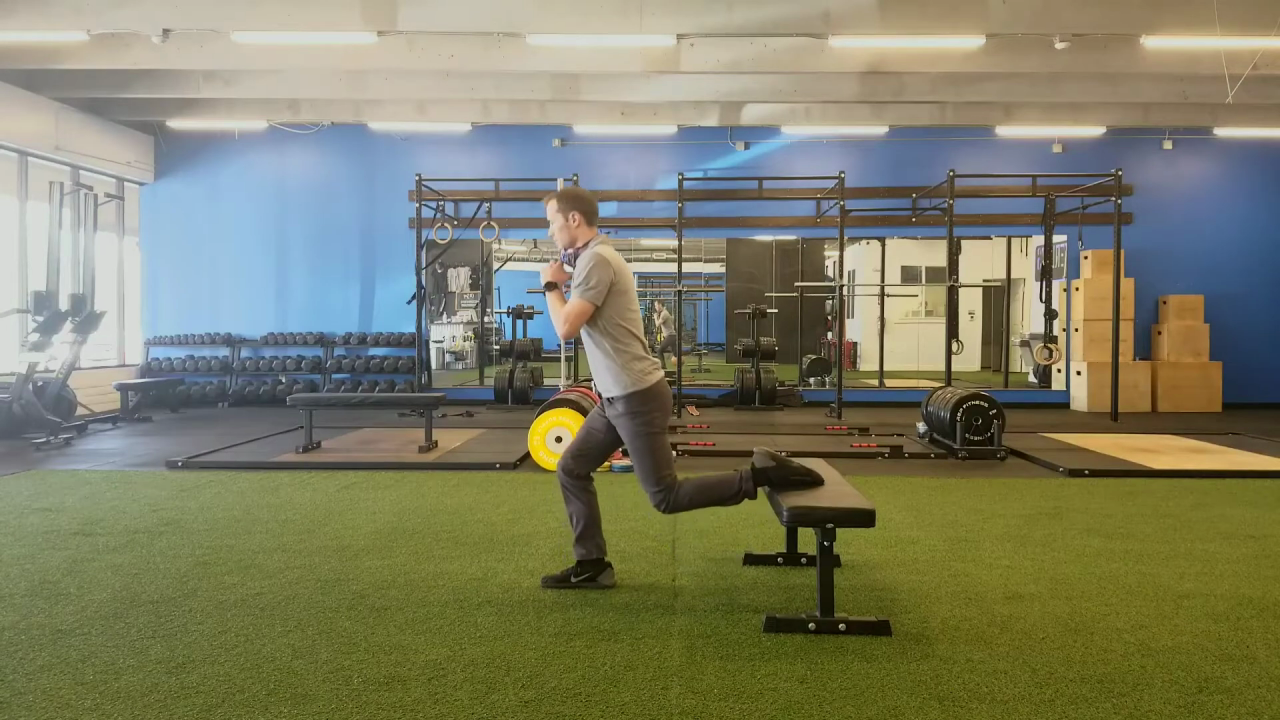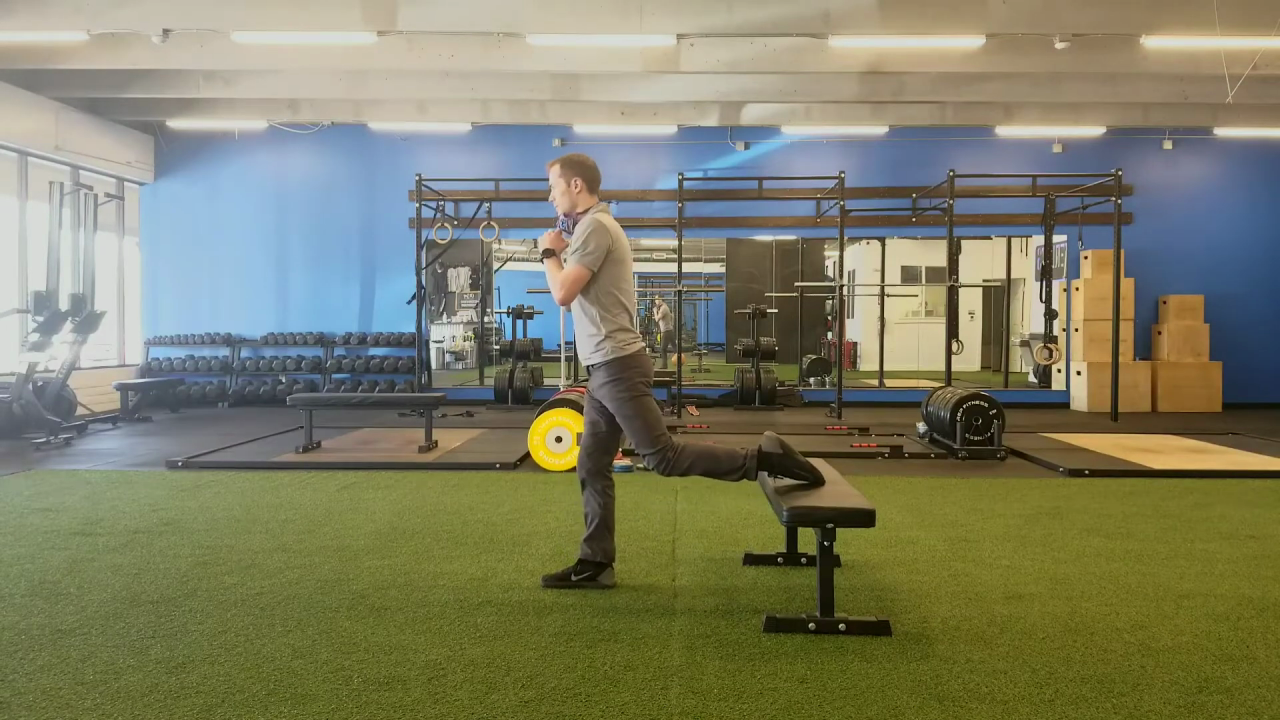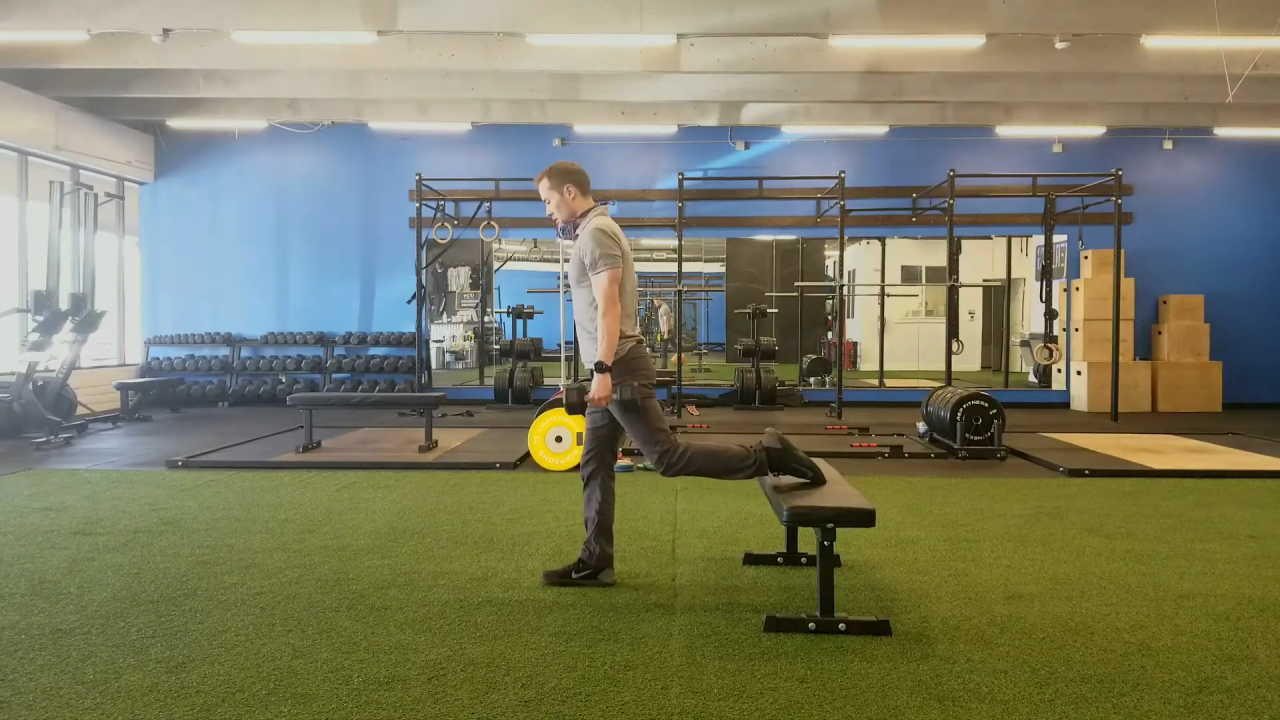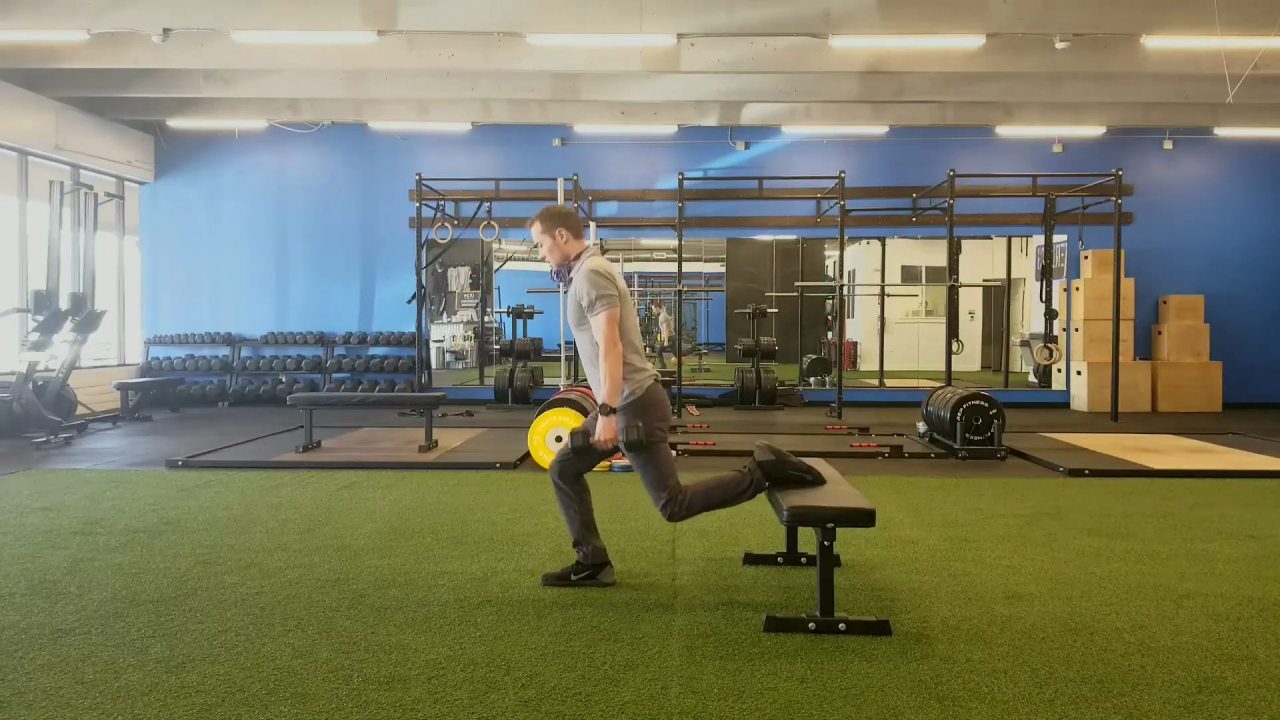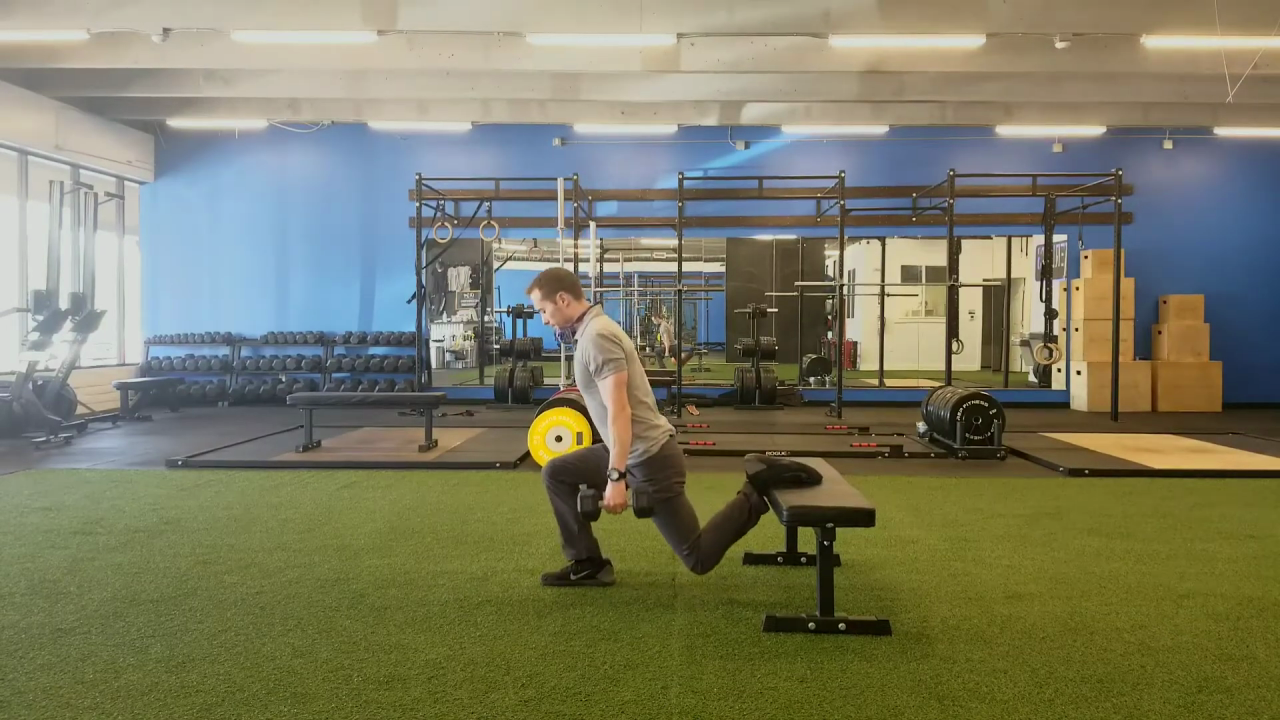
dt=0.5s
person 1, frame 1
left shoulder: (596, 259)
right shoulder: (595, 257)
left elbow: (567, 329)
right elbow: (578, 324)
left wrist: (551, 287)
right wrist: (564, 284)
left hip: (637, 396)
right hip: (617, 396)
left knee: (665, 496)
right knee: (572, 468)
left ankle: (758, 474)
right ankle: (591, 566)
person 1, frame 2
left shoulder: (594, 226)
right shoulder: (594, 226)
left elbow: (563, 294)
left wrist: (549, 253)
right wrist: (562, 252)
left hip: (617, 366)
right hip: (605, 368)
left knee: (664, 456)
right knee: (591, 468)
left ankle: (763, 457)
right ankle: (595, 564)
person 1, frame 3
left shoulder: (597, 231)
right shoulder: (593, 232)
left elbow: (609, 306)
left wrist: (603, 370)
right wrist: (602, 371)
left hip: (619, 367)
right hip: (611, 368)
left knee: (668, 456)
right knee: (595, 466)
left ankle: (767, 455)
right ankle: (595, 563)
person 1, frame 4
left shoulder: (590, 274)
right shoulder: (588, 271)
left elbow: (610, 348)
left wrist: (606, 412)
right wrist: (606, 409)
left hip: (633, 404)
right hip: (622, 401)
left knee: (672, 503)
right knee: (564, 468)
left ankle: (762, 470)
right ankle: (592, 563)
person 1, frame 5
left shoulder: (597, 337)
right shoulder: (595, 330)
left elbow: (619, 410)
left wrist: (615, 478)
right wrist: (616, 466)
left hip: (647, 459)
right hip: (635, 451)
left knee: (699, 556)
right knee: (556, 474)
left ankle: (758, 490)
right ankle: (588, 563)
